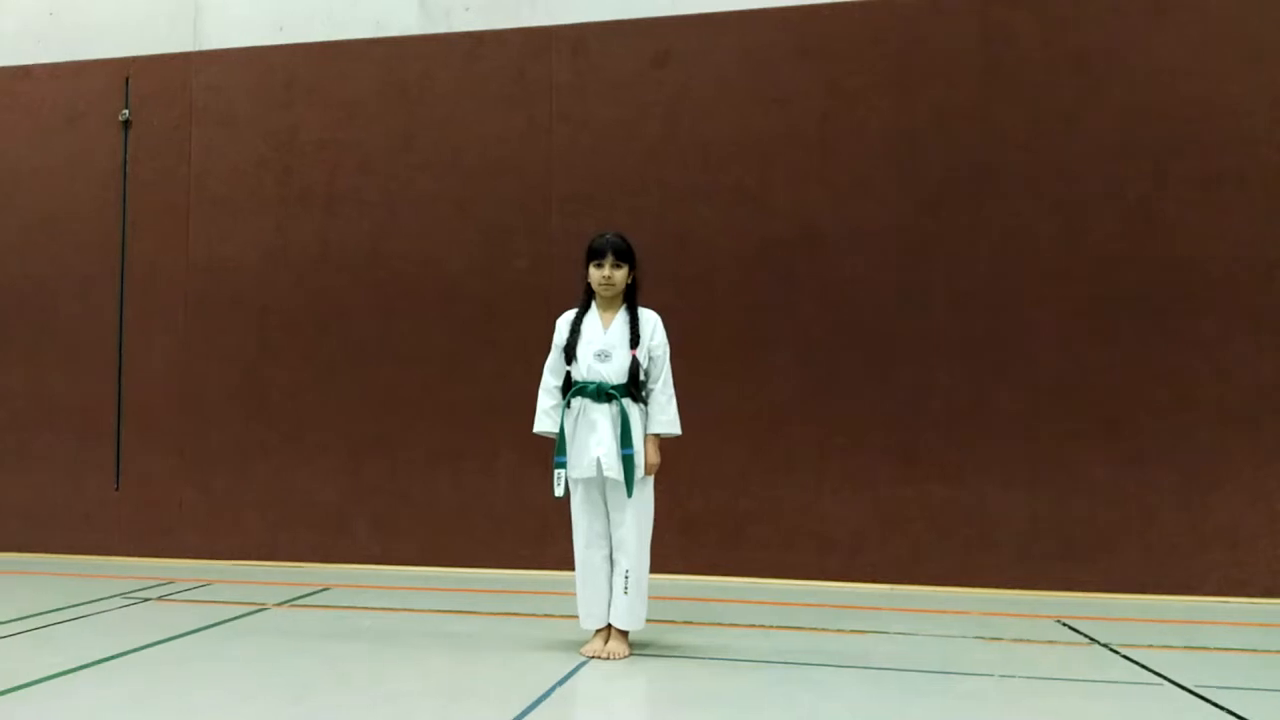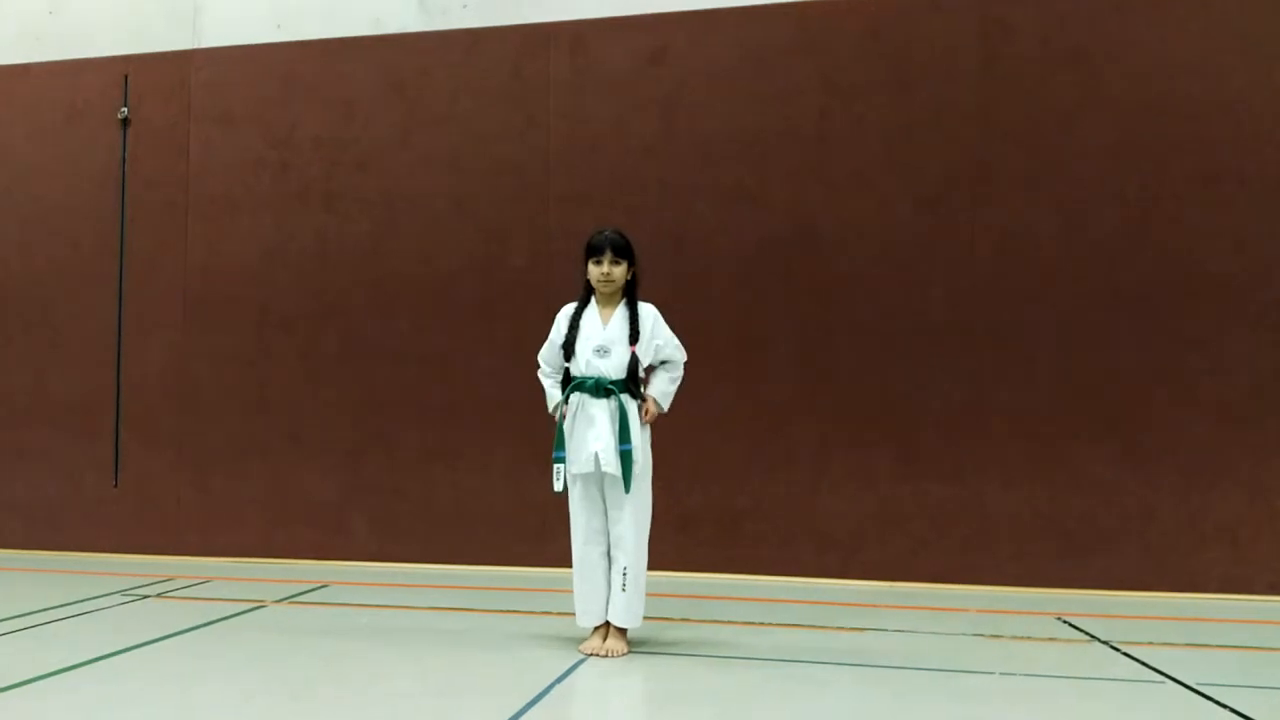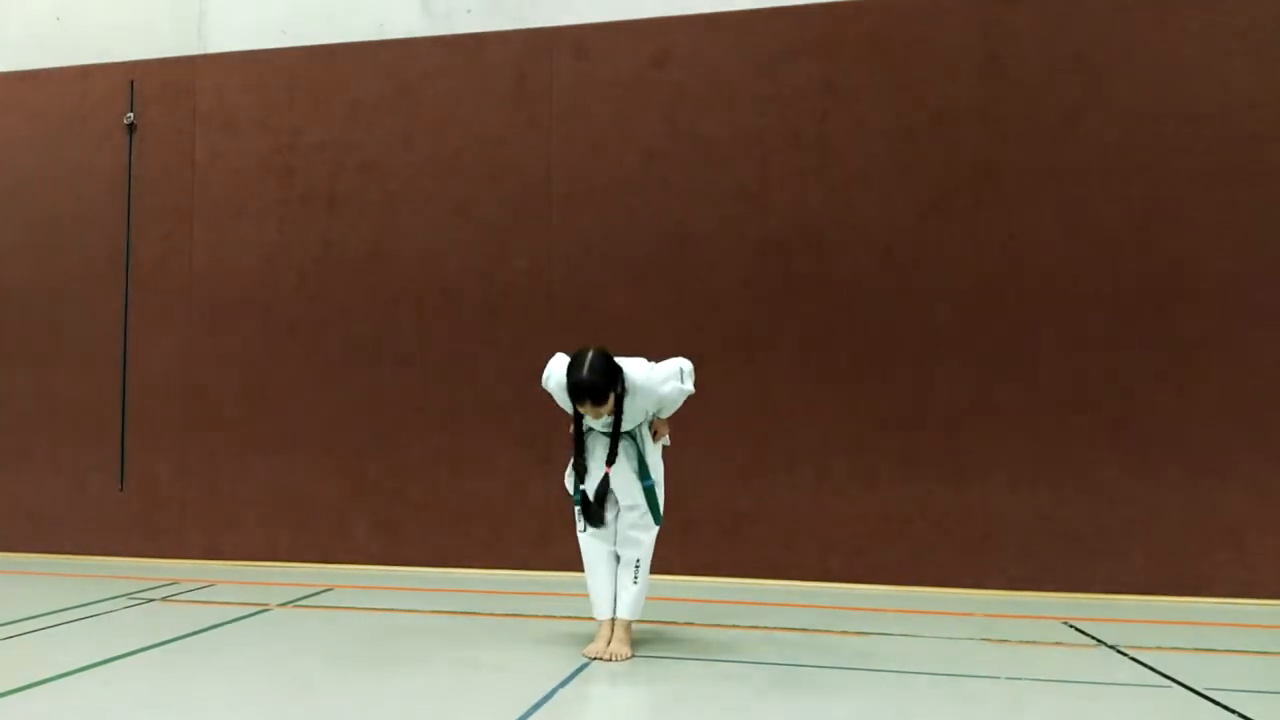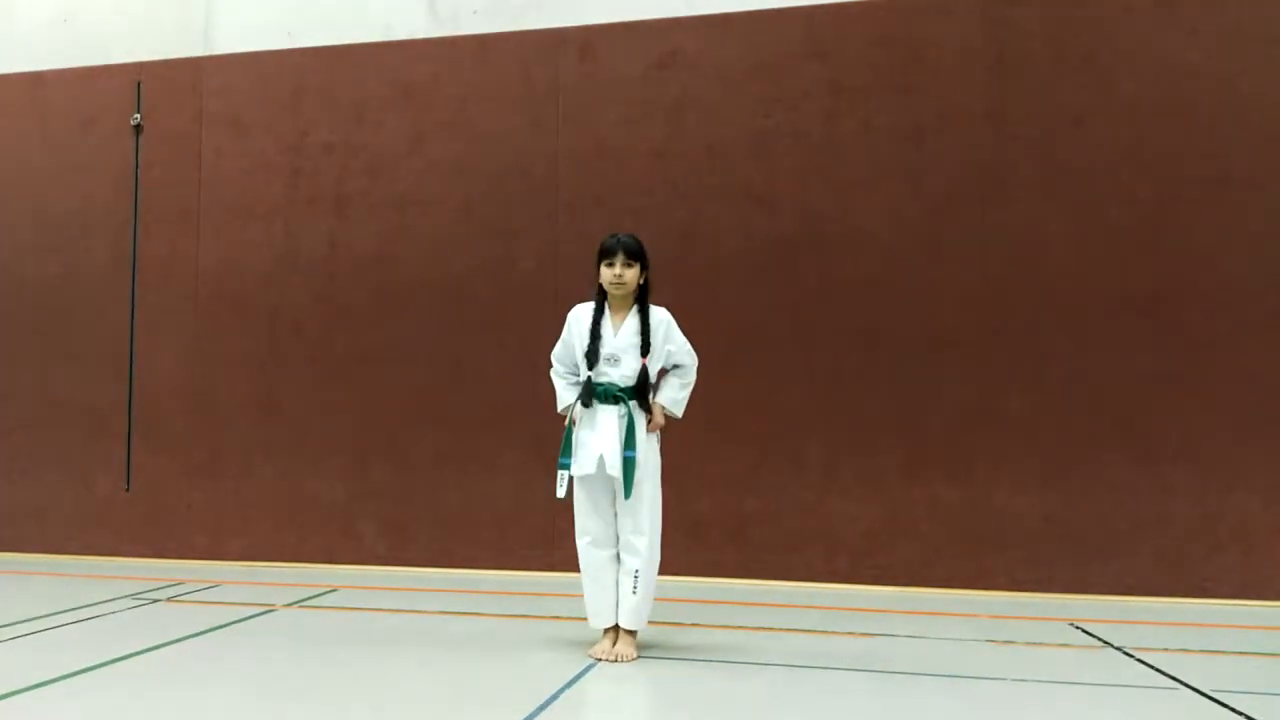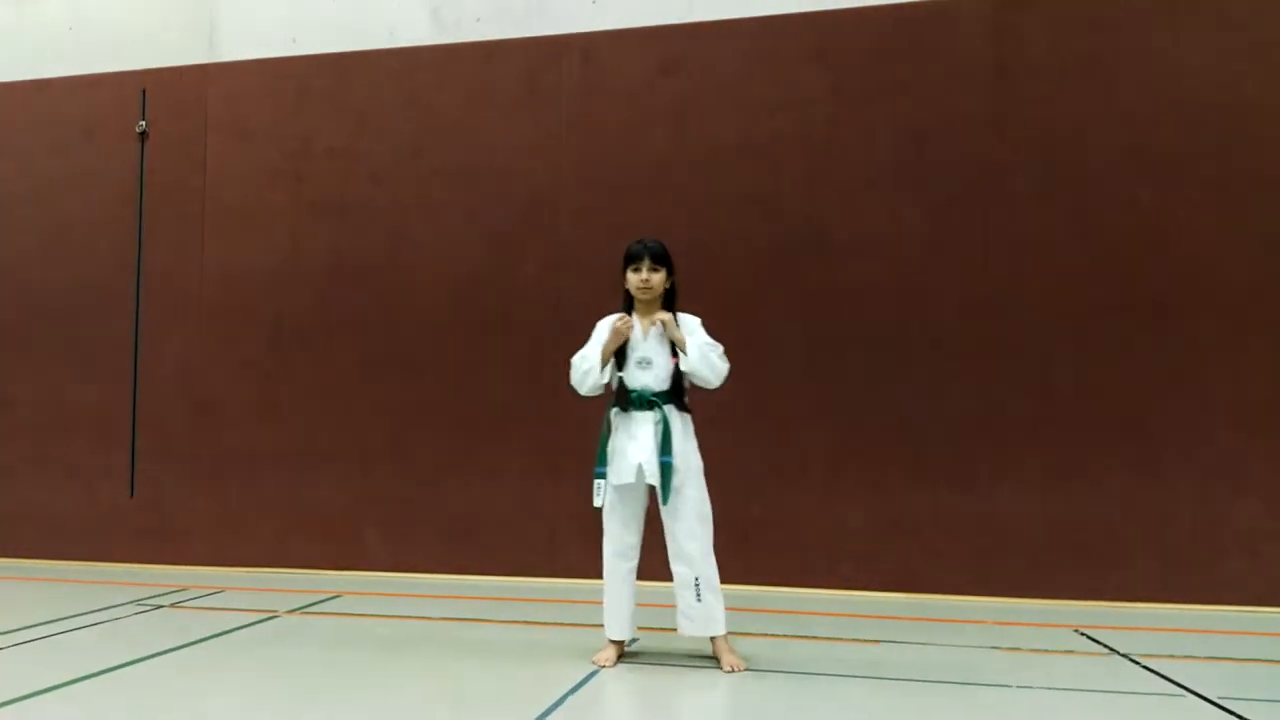
dt=1s
person 1, frame 1
left shoulder: (648, 322)
right shoulder: (569, 323)
left elbow: (660, 385)
right elbow: (553, 382)
left wrist: (653, 441)
right wrist: (556, 439)
left hip: (628, 435)
right hip: (582, 435)
left knee: (629, 534)
right knee: (589, 535)
left ankle: (621, 628)
right ankle: (599, 626)
person 1, frame 2
left shoulder: (646, 316)
right shoulder: (569, 316)
left elbow: (674, 360)
right elbow: (548, 366)
left wrist: (655, 398)
right wrist: (557, 403)
left hip: (624, 429)
right hip: (581, 429)
left knee: (627, 529)
right knee: (587, 530)
left ankle: (619, 626)
right ankle: (596, 624)
person 1, frame 3
left shoulder: (647, 382)
right shoulder: (559, 378)
left elbow: (684, 371)
left wrist: (661, 417)
right wrist: (580, 421)
left hip: (637, 448)
right hip: (594, 447)
left knee: (635, 532)
right knee: (595, 531)
left ankle: (623, 629)
right ankle: (604, 625)
person 1, frame 4
left shoulder: (659, 320)
right shoulder: (580, 317)
left elbow: (685, 365)
right elbow: (562, 366)
left wrist: (663, 406)
right wrist: (571, 405)
left hip: (634, 432)
right hip: (590, 431)
left knee: (638, 532)
right knee: (593, 533)
left ankle: (628, 630)
right ankle: (607, 628)
person 1, frame 5
left shoulder: (686, 325)
right shoulder: (610, 326)
left elbow: (716, 372)
right elbow: (581, 380)
left wrist: (679, 339)
right wrist: (611, 345)
left hip: (671, 436)
right hip: (625, 436)
left knee: (691, 538)
right knee: (619, 542)
left ankle: (718, 639)
right ankle: (616, 637)
